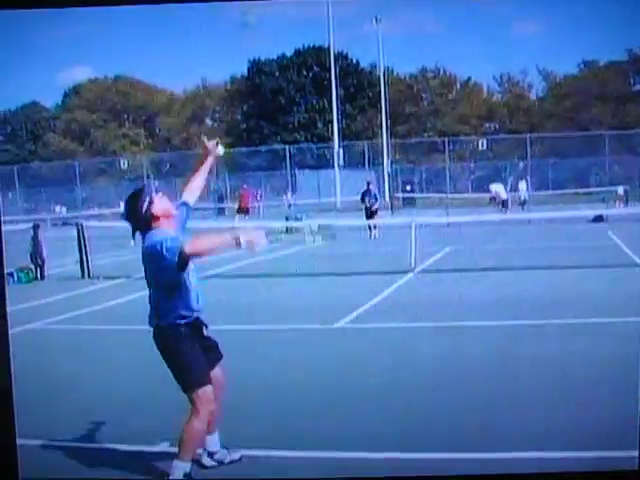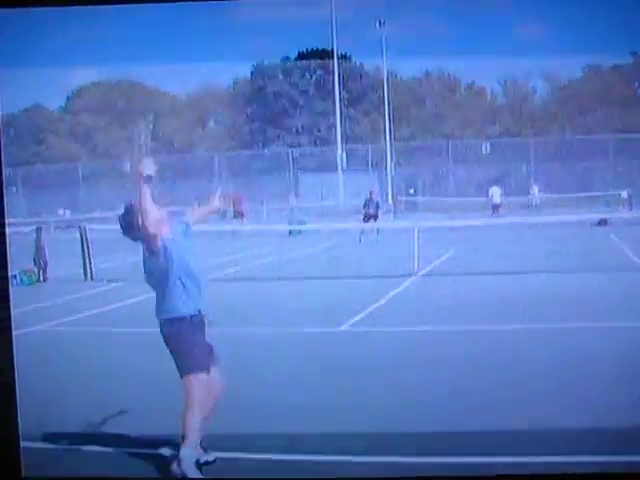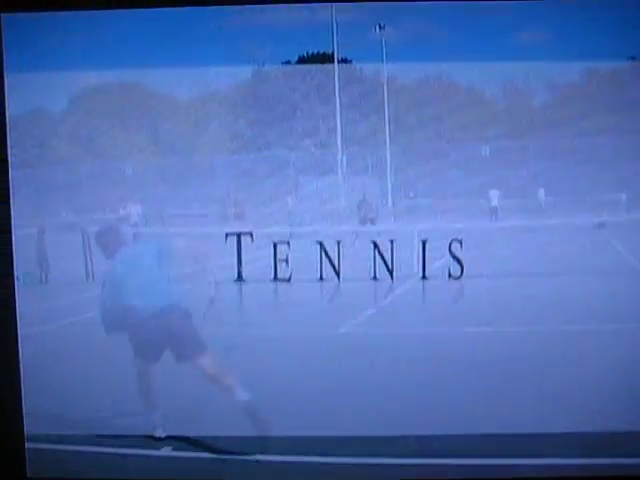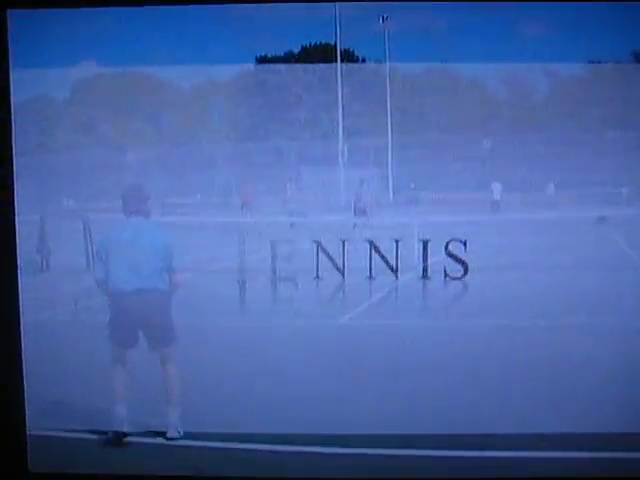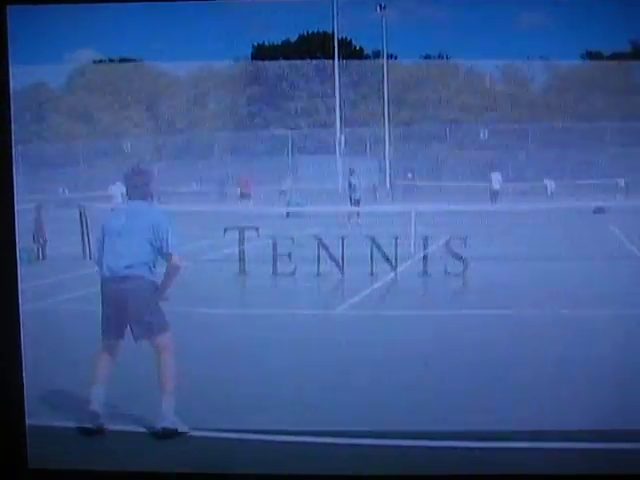
dt=0.5s
person 1, frame 1
left shoulder: (171, 228)
right shoulder: (159, 243)
left elbow: (189, 192)
right elbow: (192, 248)
left wrist: (208, 159)
right wrist: (236, 237)
left hip: (189, 325)
right hip: (175, 332)
left knee: (216, 384)
right knee: (204, 404)
left ankle: (212, 450)
person 1, frame 2
left shoulder: (167, 242)
right shoulder: (156, 249)
left elbow: (185, 221)
right elbow: (149, 231)
left wrist: (209, 207)
right wrist: (145, 181)
left hip: (190, 321)
right hip: (181, 324)
left knee: (213, 387)
right knee: (197, 391)
left ankle: (191, 450)
person 1, frame 3
left shoulder: (110, 276)
right shoulder: (146, 249)
left elbow: (110, 323)
right elbow: (169, 253)
left wrist: (129, 324)
left hip: (144, 327)
right hip: (173, 317)
left knee: (143, 371)
right knee: (210, 369)
left ankle: (156, 427)
right ankle: (242, 398)
person 1, frame 4
left shoulder: (110, 237)
right shoulder: (158, 233)
left elbow: (100, 280)
right elbow: (173, 281)
left hip: (122, 303)
right hip: (152, 300)
left knee: (119, 362)
right knee: (168, 361)
left ankle: (119, 420)
right ankle: (173, 425)
person 1, frame 5
left shoulder: (111, 218)
right shoulder: (156, 216)
left elbow: (100, 261)
right elbow: (174, 263)
right wrist: (161, 290)
left hip: (110, 288)
right hip: (139, 287)
left knee: (108, 349)
right knee: (165, 350)
left ankle: (96, 405)
right ankle: (167, 418)
